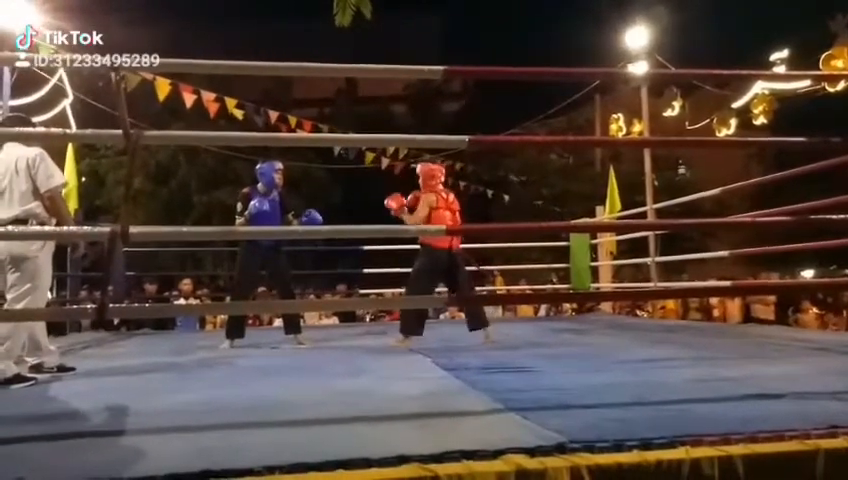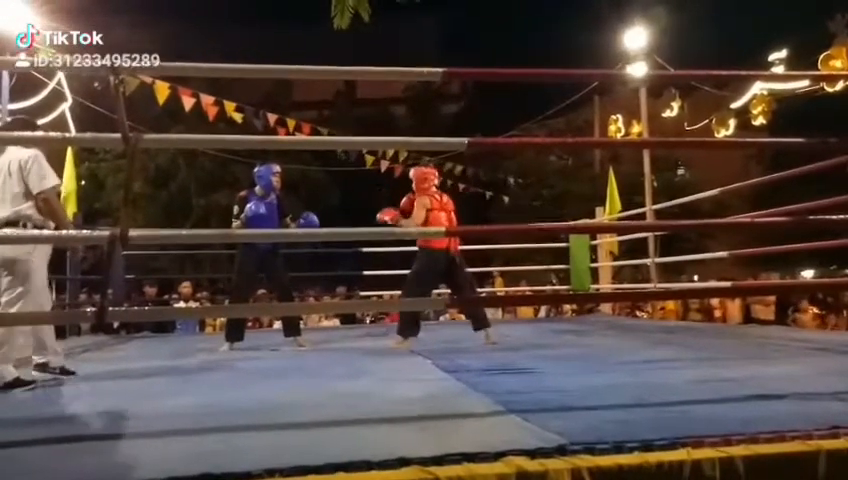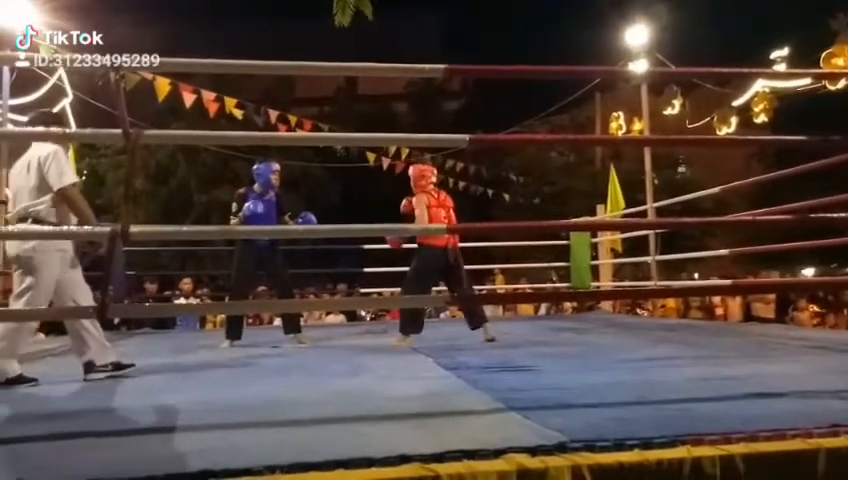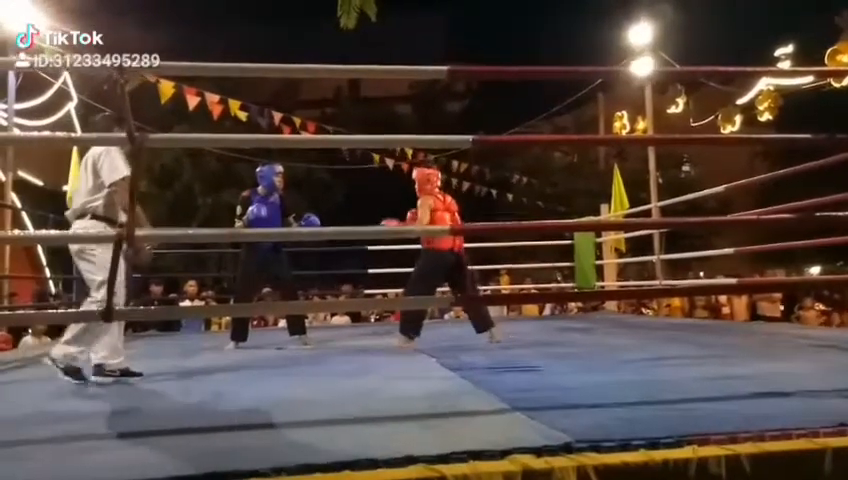
dt=0.5s
person 1, frame 1
right shoulder: (33, 155)
right elbow: (52, 197)
right hip: (31, 237)
left knee: (28, 301)
right knee: (24, 303)
left ankle: (44, 359)
person 1, frame 2
right shoulder: (30, 156)
right elbow: (46, 198)
right wrist: (71, 233)
right hip: (25, 240)
left knee: (37, 302)
left ankle: (47, 359)
person 1, frame 3
left shoulder: (23, 162)
right shoulder: (52, 151)
right elbow: (69, 192)
right wrist: (95, 228)
left hip: (51, 241)
right hip: (41, 240)
left knee: (78, 300)
right knee: (29, 304)
left ankle: (98, 360)
person 1, frame 4
left shoulder: (94, 154)
right shoulder: (106, 150)
right elbow: (119, 190)
right wrist: (144, 225)
left hip: (101, 231)
right hip: (96, 229)
left knee: (115, 297)
right knee: (106, 295)
left ankle: (108, 362)
right ankle: (67, 353)
person 2, frame 1
left shoulder: (278, 195)
right shoulder: (248, 194)
left elbow: (289, 221)
right elbow: (238, 225)
left wrist: (303, 221)
right wrist: (249, 214)
left hip: (273, 248)
right hip: (252, 248)
left knee: (287, 289)
right knee: (241, 292)
left ankle: (296, 334)
right ankle: (231, 338)
person 2, frame 2
left shoulder: (276, 198)
right shoulder: (245, 197)
left elbow: (286, 224)
right elbow: (235, 228)
left wrist: (301, 224)
right wrist: (245, 217)
left hip: (271, 250)
right hip: (250, 251)
left knee: (285, 291)
right knee: (240, 294)
left ankle: (296, 336)
right ankle: (230, 340)
person 2, frame 3
left shoulder: (275, 196)
right shoulder: (243, 195)
left elbow: (285, 221)
right elbow: (233, 225)
left wrist: (299, 222)
right wrist: (243, 216)
left hip: (270, 248)
right hip: (248, 248)
left knee: (285, 288)
right knee: (239, 291)
left ankle: (296, 332)
right ankle: (231, 337)
person 2, frame 4
left shoulder: (279, 198)
right shoulder: (248, 197)
left elbow: (289, 222)
right elbow: (237, 227)
left wrist: (303, 224)
right wrist: (247, 219)
left hip: (275, 250)
right hip: (253, 251)
left knee: (289, 290)
right knee: (243, 293)
left ankle: (300, 333)
right ankle: (236, 339)
person 3, frame 1
left shoulder: (428, 197)
right shoulder: (451, 197)
left elbow: (415, 222)
left wrist: (402, 211)
right wrist: (417, 207)
left hip: (433, 252)
right hip: (452, 252)
left knee: (415, 293)
right knee: (465, 291)
left ankle: (406, 337)
right ankle: (486, 333)
person 3, frame 2
left shoulder: (423, 200)
right shoulder: (445, 199)
left elbow: (414, 225)
left wrist: (396, 219)
right wrist: (412, 211)
left hip: (431, 254)
right hip: (450, 253)
left knee: (411, 294)
right knee: (466, 292)
left ankle: (404, 338)
right ankle: (487, 333)
person 3, frame 3
left shoulder: (421, 198)
right shoulder: (444, 196)
left elbow: (422, 225)
left wrist: (402, 236)
left hip: (430, 250)
right hip: (450, 250)
left knee: (412, 291)
right knee: (463, 290)
left ankle: (405, 336)
right ankle: (486, 330)
person 3, frame 4
left shoulder: (426, 200)
right shoulder: (448, 199)
left elbow: (421, 226)
left wrist: (400, 227)
right wrist: (416, 220)
left hip: (436, 253)
right hip: (455, 252)
left knee: (414, 293)
right knee: (469, 293)
left ankle: (407, 337)
right ankle: (492, 332)
